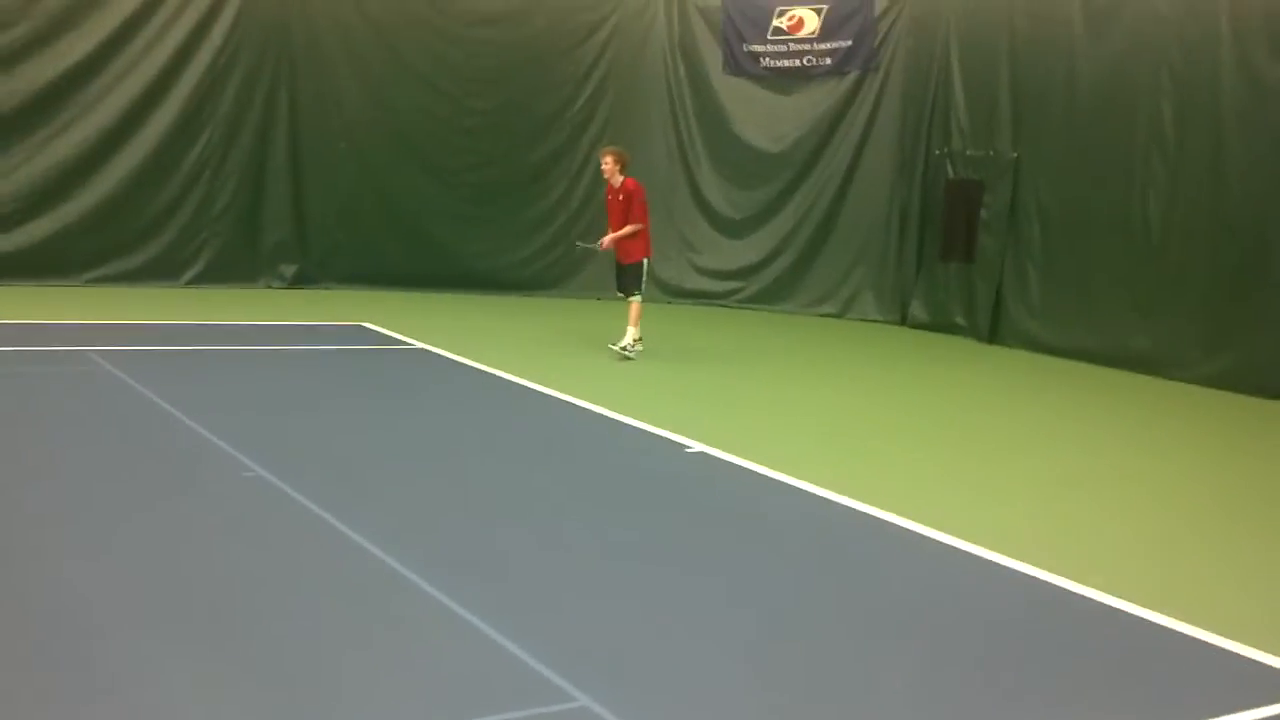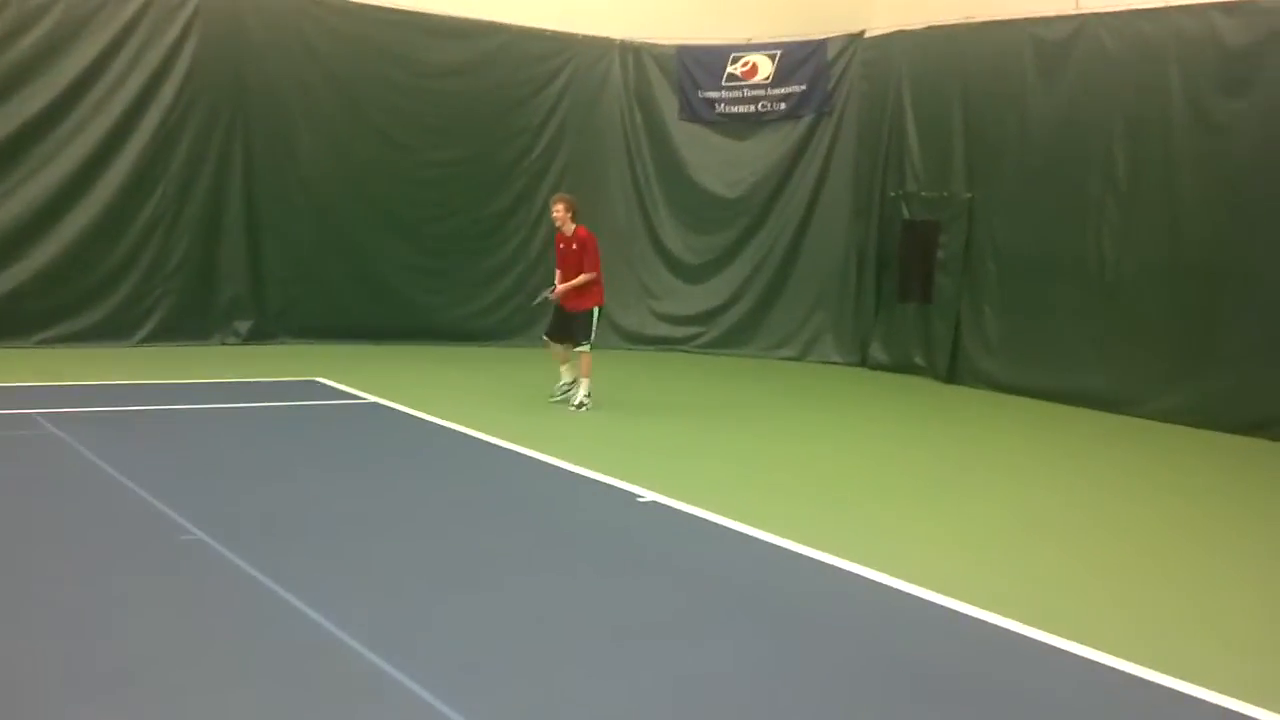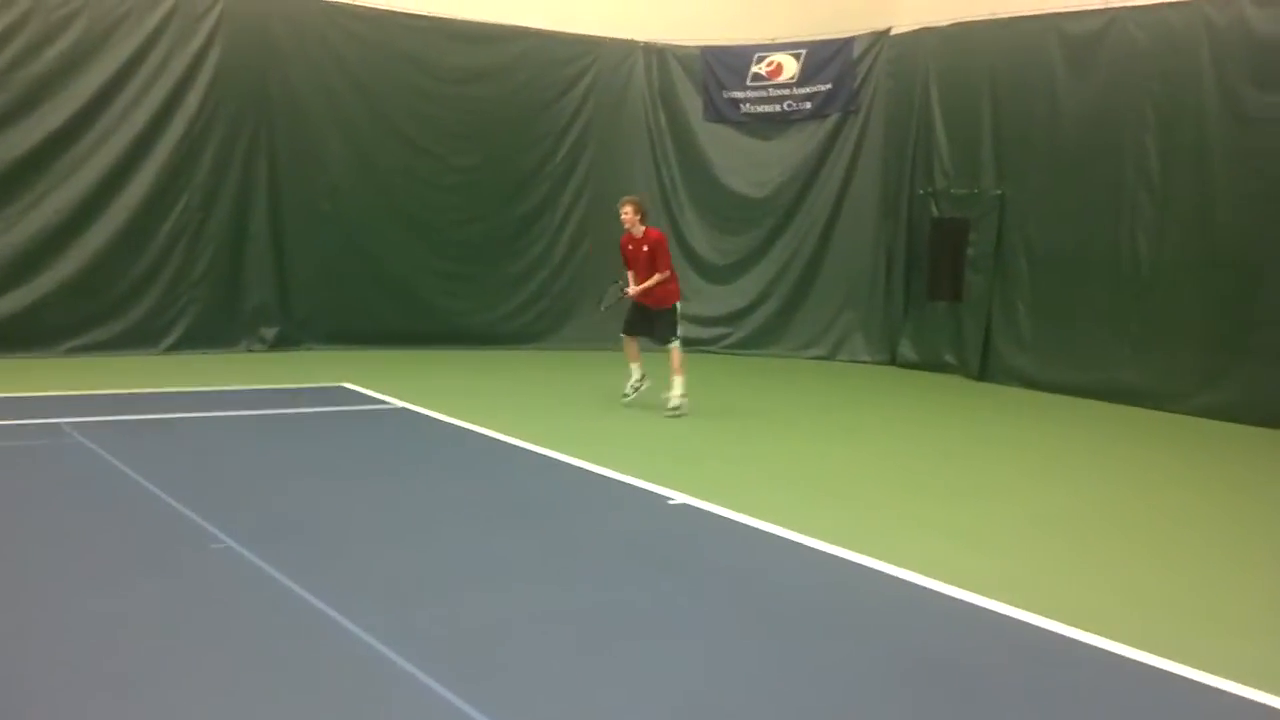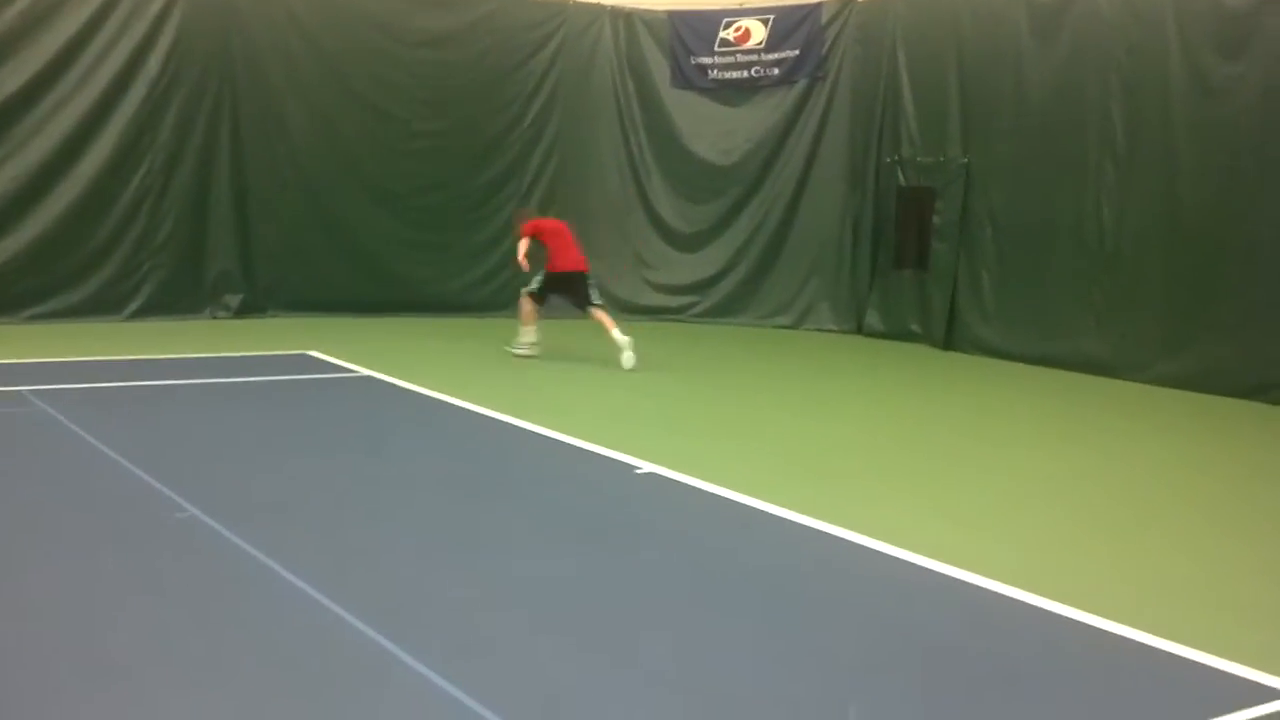
dt=0.7s
person 1, frame 1
left shoulder: (633, 188)
right shoulder: (609, 190)
left elbow: (638, 224)
left wrist: (613, 237)
right wrist: (609, 238)
left hip: (637, 251)
right hip: (621, 251)
left knee: (634, 296)
right knee: (627, 295)
left ankle: (629, 341)
right ankle: (635, 338)
person 1, frame 2
left shoulder: (585, 237)
right shoulder: (558, 238)
left elbow: (592, 273)
left wrist: (567, 286)
right wrist: (556, 285)
left hip: (587, 299)
right hip: (566, 299)
left knee: (582, 346)
right knee: (552, 337)
left ankle: (584, 393)
right ankle: (569, 379)
person 1, frame 3
left shoulder: (657, 238)
right shoulder: (625, 241)
left elbow: (664, 272)
left wrist: (640, 288)
right wrist: (632, 285)
left hip: (665, 297)
right hip: (642, 297)
left knee: (672, 343)
right knee: (628, 334)
left ankle: (678, 394)
right ankle: (637, 378)
person 1, frame 4
left shoulder: (530, 225)
right shoulder: (559, 224)
left elbow: (524, 240)
left wrist: (520, 256)
left hip: (558, 269)
right hip: (580, 268)
left knee: (528, 296)
right knee: (595, 309)
left ankle: (529, 342)
right ankle: (621, 340)
